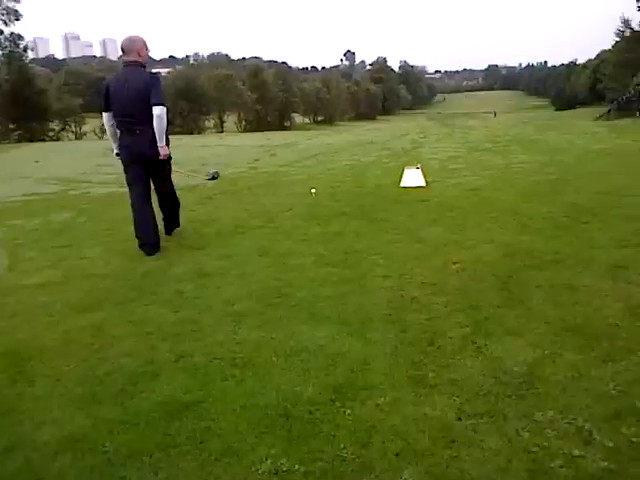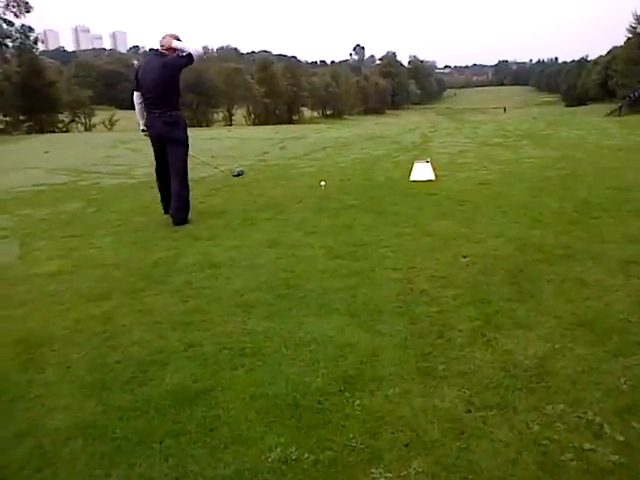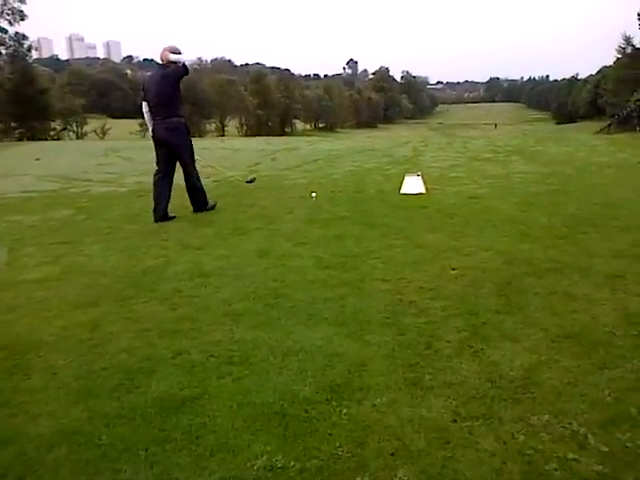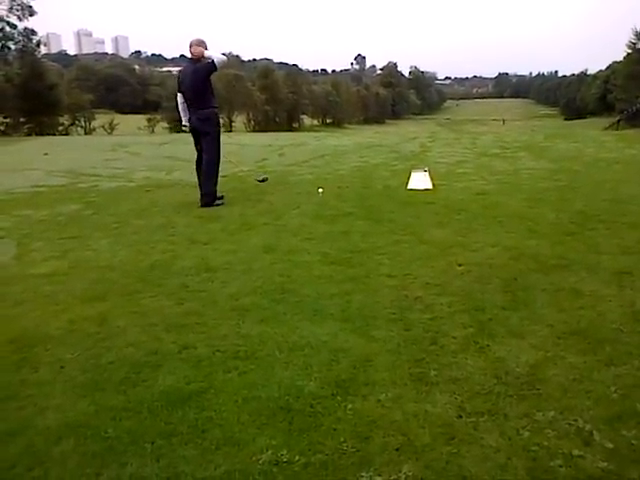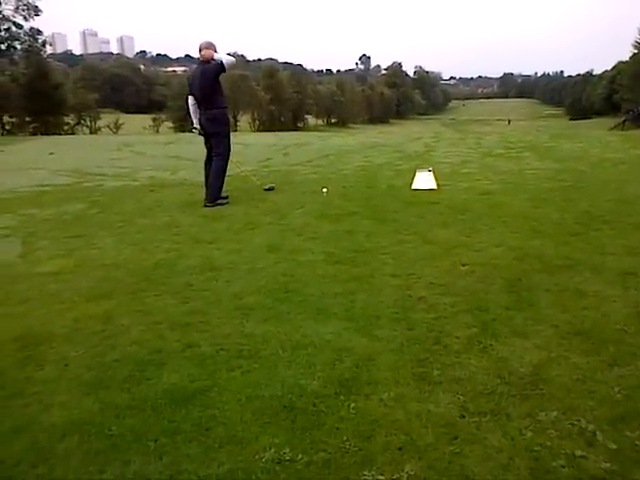
dt=1s
person 1, frame 1
left shoulder: (111, 83)
right shoulder: (151, 79)
left elbow: (107, 118)
right elbow: (159, 112)
left wrist: (116, 146)
right wrist: (162, 143)
left hip: (128, 145)
right hip: (152, 141)
left knee: (138, 195)
right knee: (164, 186)
left ankle: (149, 243)
right ankle: (171, 225)
person 1, frame 2
left shoulder: (142, 66)
right shoulder: (169, 64)
left elbow: (138, 98)
right elbow: (196, 51)
left wrist: (143, 123)
right wrist: (175, 43)
left hip: (153, 123)
right hip: (172, 122)
left knee: (162, 167)
right knee: (178, 170)
left ankle: (168, 205)
right ankle: (179, 215)
person 1, frame 3
left shoulder: (149, 80)
right shoulder: (170, 75)
left elbow: (145, 108)
left wrist: (153, 130)
right wrist: (173, 58)
left hip: (159, 130)
right hip: (175, 128)
left knee: (163, 171)
right knee: (189, 167)
left ankle: (160, 213)
right ankle: (200, 203)
person 1, frame 4
left shoulder: (183, 72)
right shoulder: (201, 68)
left elbow: (180, 98)
right elbow: (222, 59)
left wrist: (185, 120)
right wrist: (205, 54)
left hip: (194, 118)
right hip: (207, 117)
left knee: (202, 157)
right knee: (211, 157)
left ankle: (207, 193)
right ankle: (208, 198)
person 1, frame 5
left shoulder: (194, 74)
right shoulder: (209, 69)
left elbow: (191, 101)
right elbow: (231, 60)
left wrist: (196, 123)
right wrist: (214, 56)
left hip: (205, 118)
right hip: (217, 116)
left knee: (211, 155)
right knee: (220, 156)
left ankle: (212, 193)
right ankle: (212, 197)
